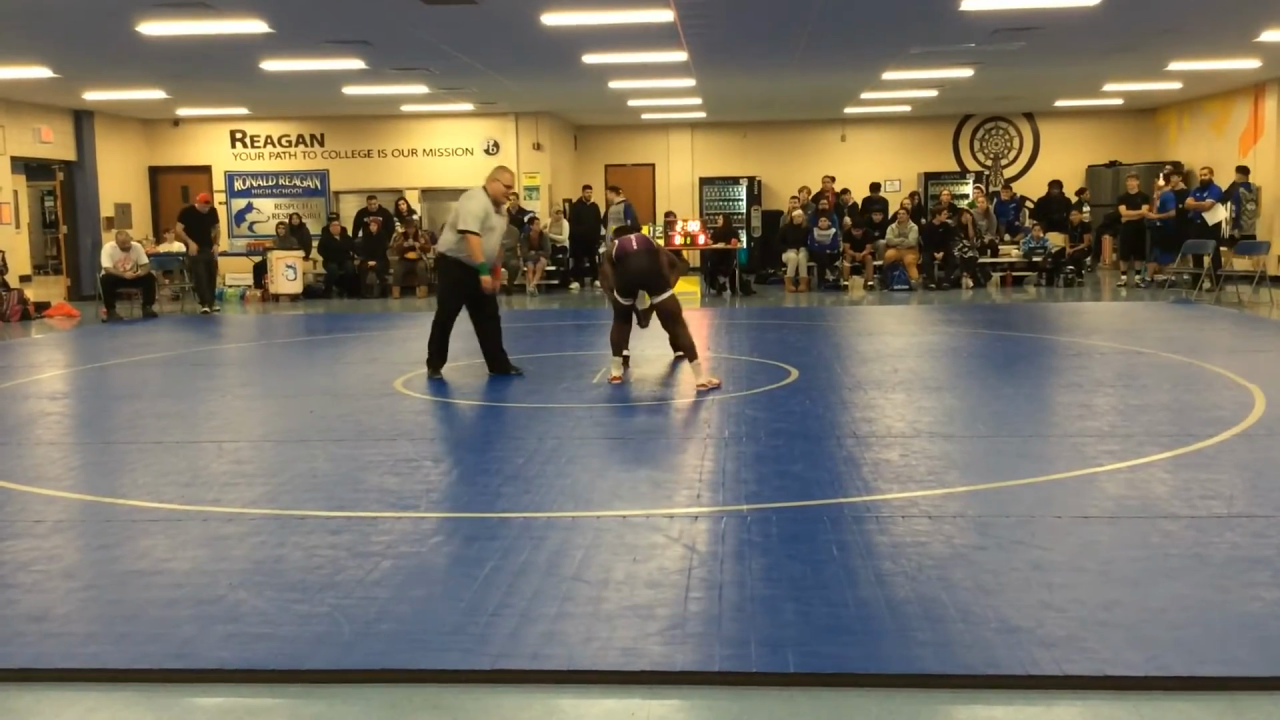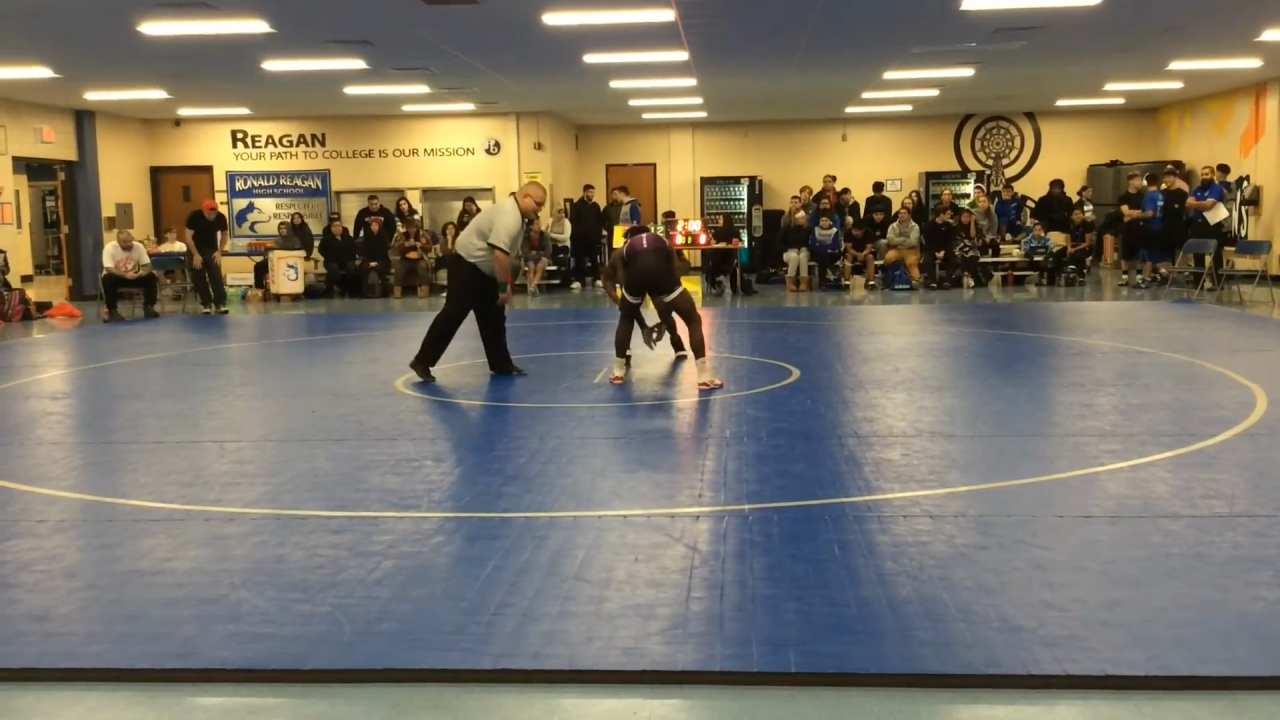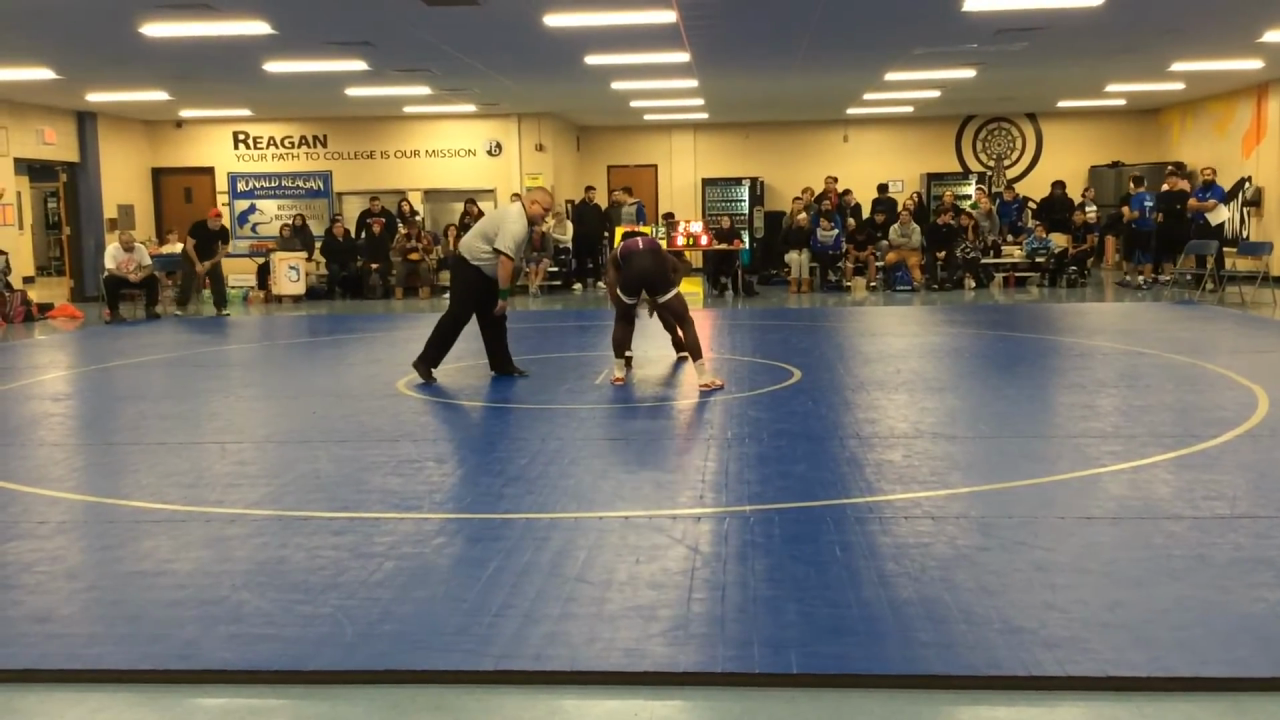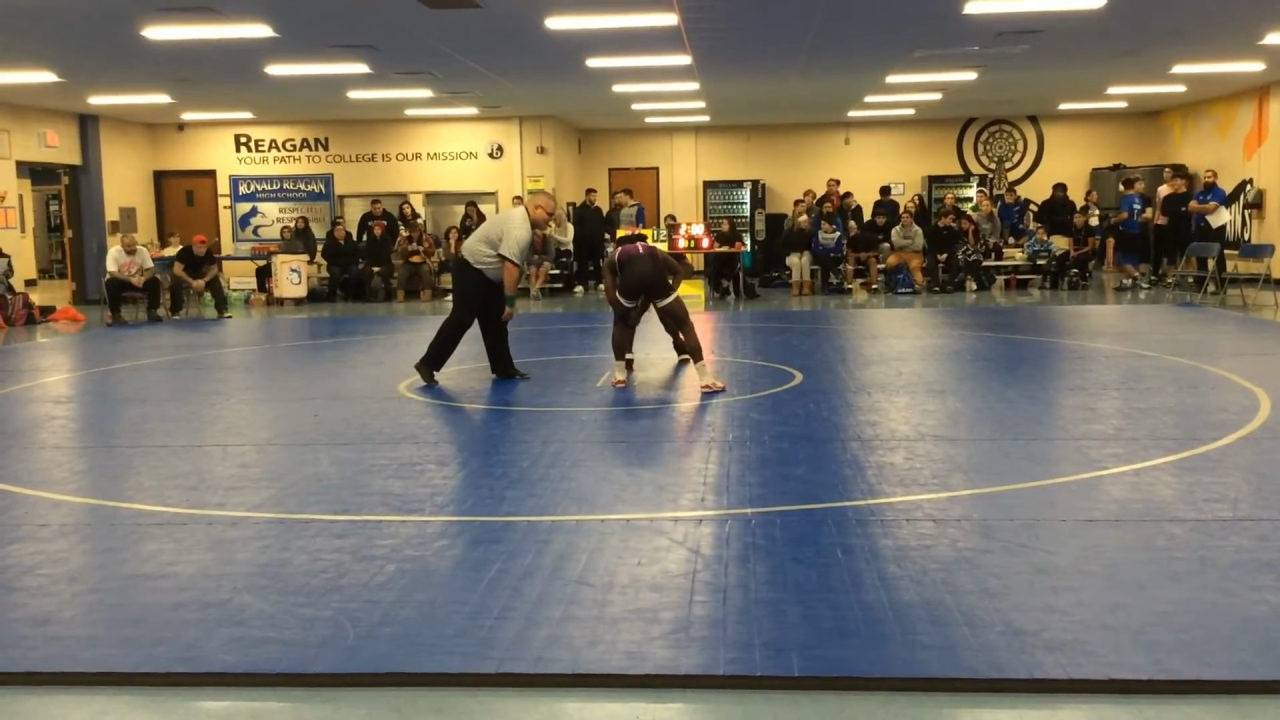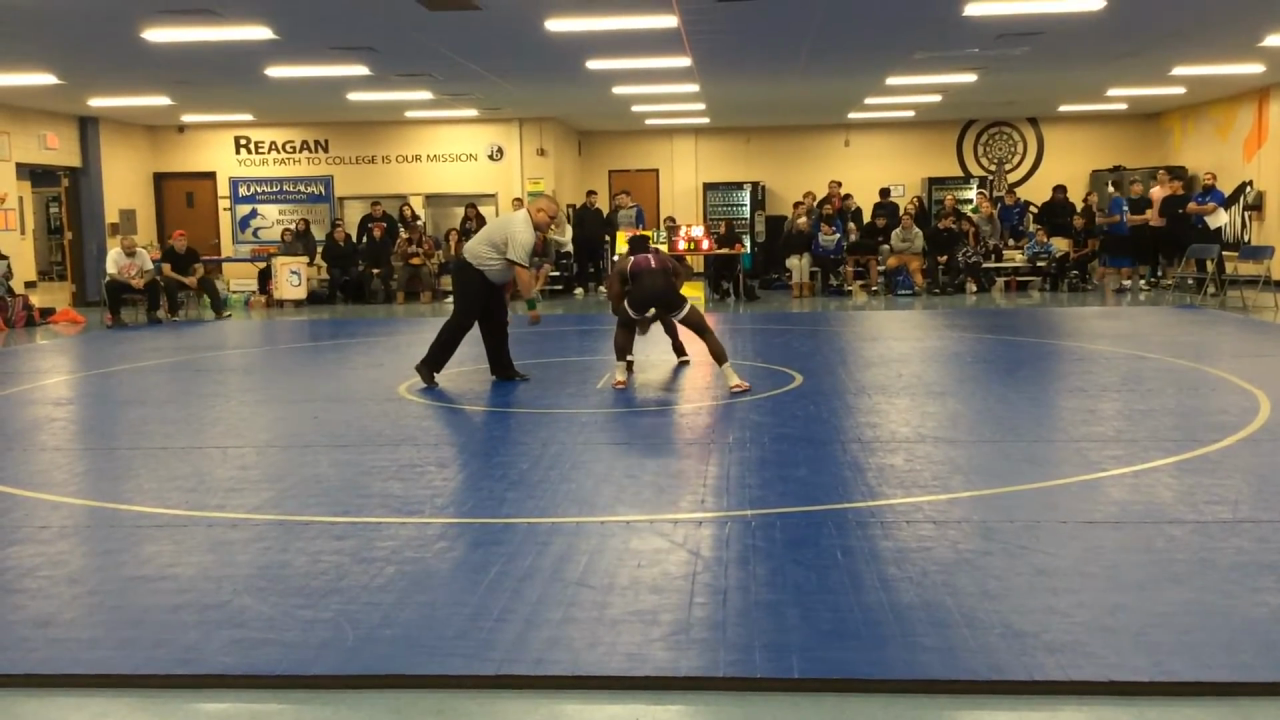
dt=0.4s
person 1, frame 1
left shoulder: (500, 209)
right shoulder: (474, 202)
left elbow: (496, 244)
right elbow: (471, 237)
left wrist: (496, 274)
right wrist: (483, 271)
left hip: (479, 272)
right hip: (454, 266)
left knee: (489, 318)
right knee: (446, 316)
left ankle: (500, 365)
right ankle: (434, 365)
person 1, frame 2
left shoulder: (517, 215)
right shoulder: (508, 216)
left elbow: (507, 255)
right elbow: (500, 254)
left wrist: (506, 283)
right wrist: (504, 287)
left hip: (485, 272)
right hip: (467, 267)
left knee: (494, 318)
right knee: (453, 315)
left ankle: (501, 365)
right ankle: (422, 361)
person 1, frame 3
left shoulder: (521, 217)
right shoulder: (515, 222)
left elbow: (509, 258)
right elbow: (505, 260)
left wrist: (502, 293)
right wrist: (503, 296)
left hip: (486, 271)
right hip: (469, 267)
left knee: (494, 319)
right knee: (457, 317)
left ankle: (503, 366)
right ankle: (425, 362)
person 1, frame 4
left shoulder: (522, 220)
right shoulder: (519, 227)
left elbow: (511, 264)
right elbow: (510, 266)
right wrist: (510, 303)
left hip: (488, 274)
right hip: (471, 270)
left knee: (496, 321)
right knee: (461, 320)
left ankle: (504, 368)
right ankle: (427, 364)
person 1, frame 5
left shoulder: (523, 222)
right shoulder: (522, 231)
right elbow: (521, 271)
left wrist: (505, 289)
right wrist: (532, 306)
left hip: (488, 275)
right hip: (471, 272)
left knee: (497, 322)
right knee: (461, 321)
left ankle: (504, 370)
right ankle: (428, 365)
person 2, frame 1
left shoulder: (611, 248)
right shoulder: (649, 241)
left elbow: (612, 285)
right elbow: (672, 269)
left wrist: (636, 311)
right wrist: (650, 308)
left hip: (626, 272)
right hip: (652, 270)
left knee: (620, 321)
right knee: (678, 324)
left ankle: (616, 372)
right ankle: (701, 378)
person 2, frame 2
left shoulder: (622, 251)
right shoulder: (663, 243)
right elbow: (674, 277)
right wrist: (665, 321)
left hip: (636, 272)
right hip: (661, 271)
left knee: (626, 320)
right knee: (693, 320)
left ankle: (618, 372)
right ankle: (704, 377)
person 2, frame 3
left shoulder: (617, 252)
right shoulder: (655, 244)
left elbow: (612, 289)
right elbow: (678, 270)
left wrist: (626, 309)
left hip: (630, 272)
right hip: (656, 270)
left knee: (622, 321)
right knee: (686, 322)
left ankle: (618, 374)
right ankle: (704, 379)
person 2, frame 4
left shoulder: (614, 257)
right shoulder: (653, 251)
left elbow: (611, 296)
left wrist: (632, 312)
left hip: (630, 276)
right hip: (655, 274)
left knee: (621, 323)
right knee: (685, 325)
left ankle: (620, 376)
right ankle: (706, 380)
person 2, frame 5
left shoulder: (622, 265)
right shoulder: (662, 257)
left elbow: (615, 301)
left wrist: (639, 320)
left hip: (642, 292)
right hip: (667, 291)
left knee: (624, 326)
right knee: (706, 331)
left ankle: (620, 377)
right ankle: (733, 380)
